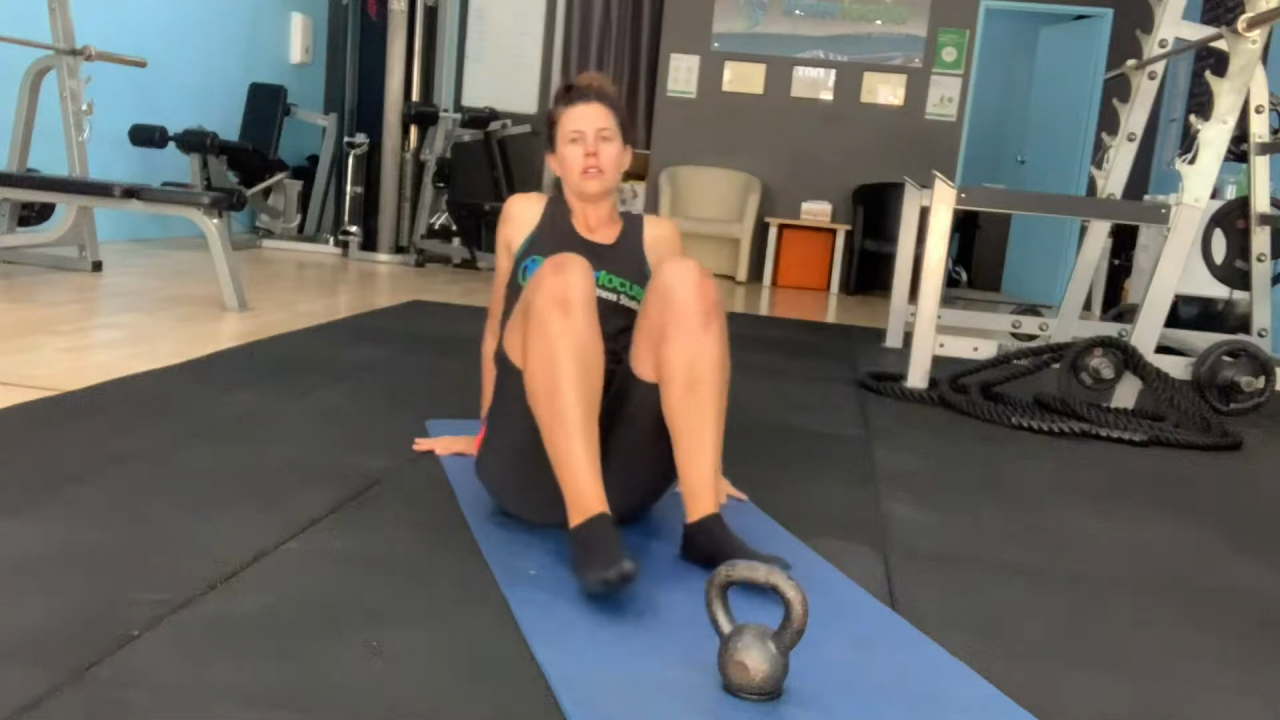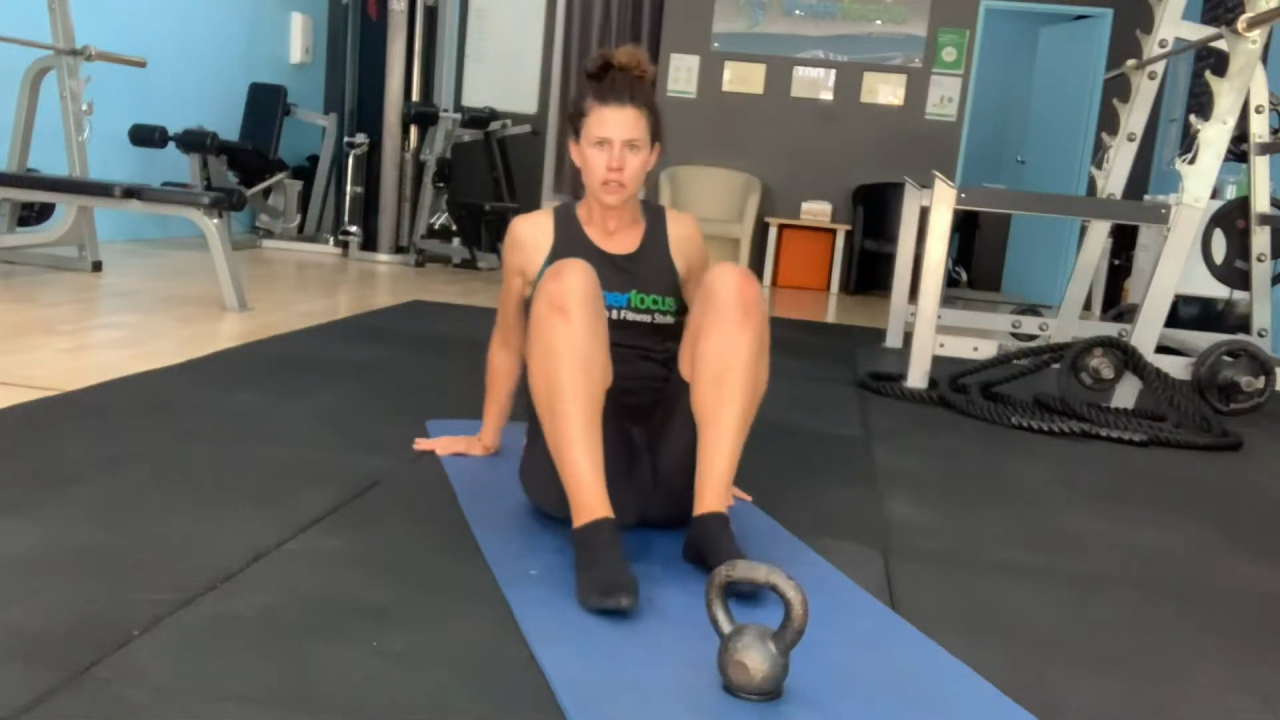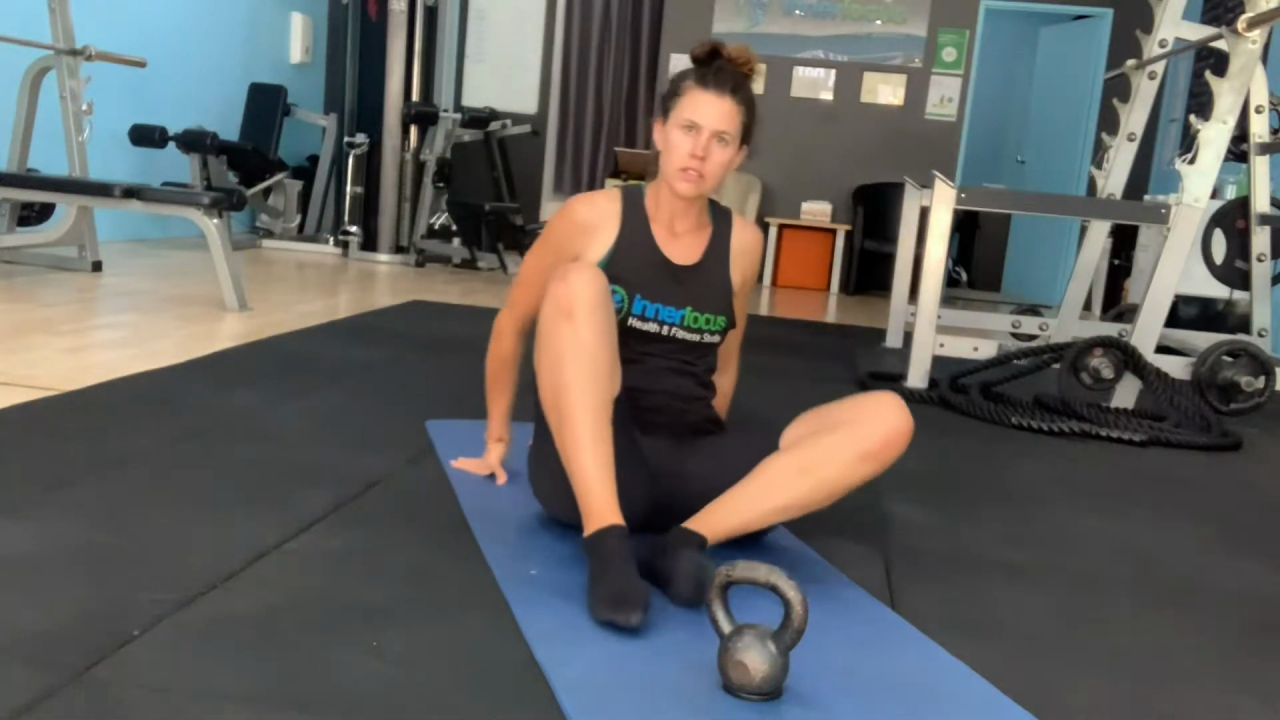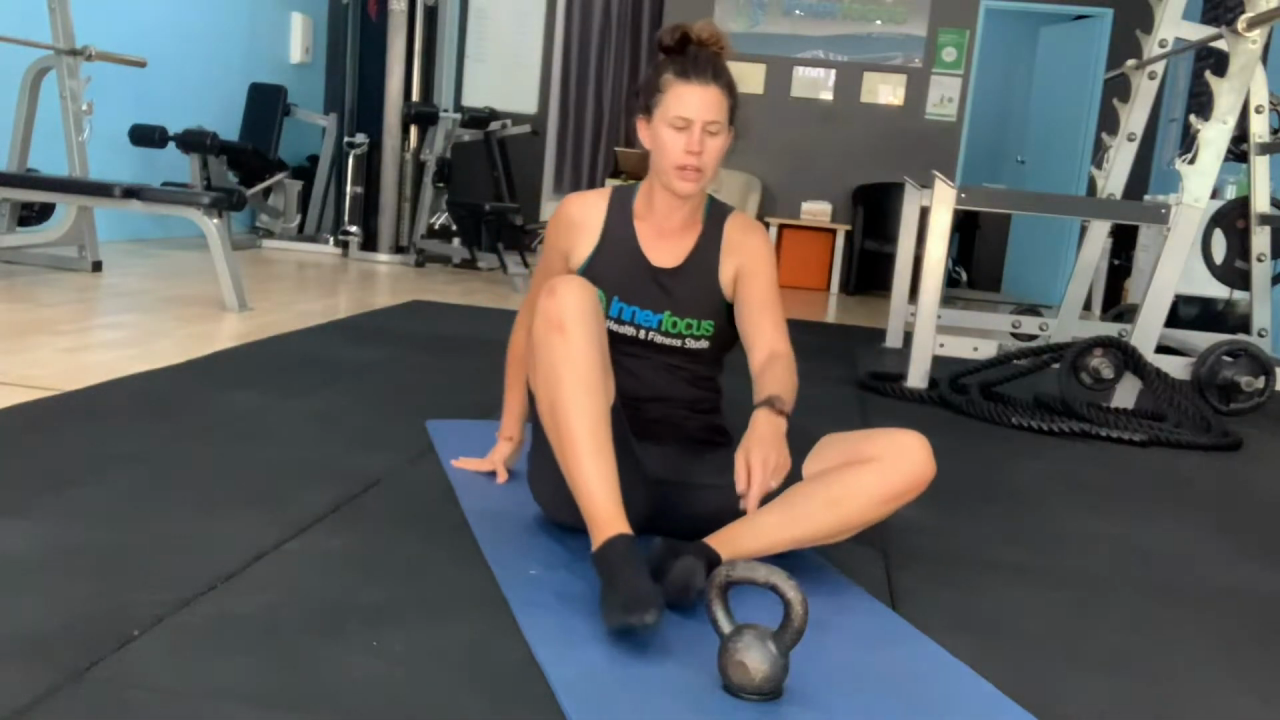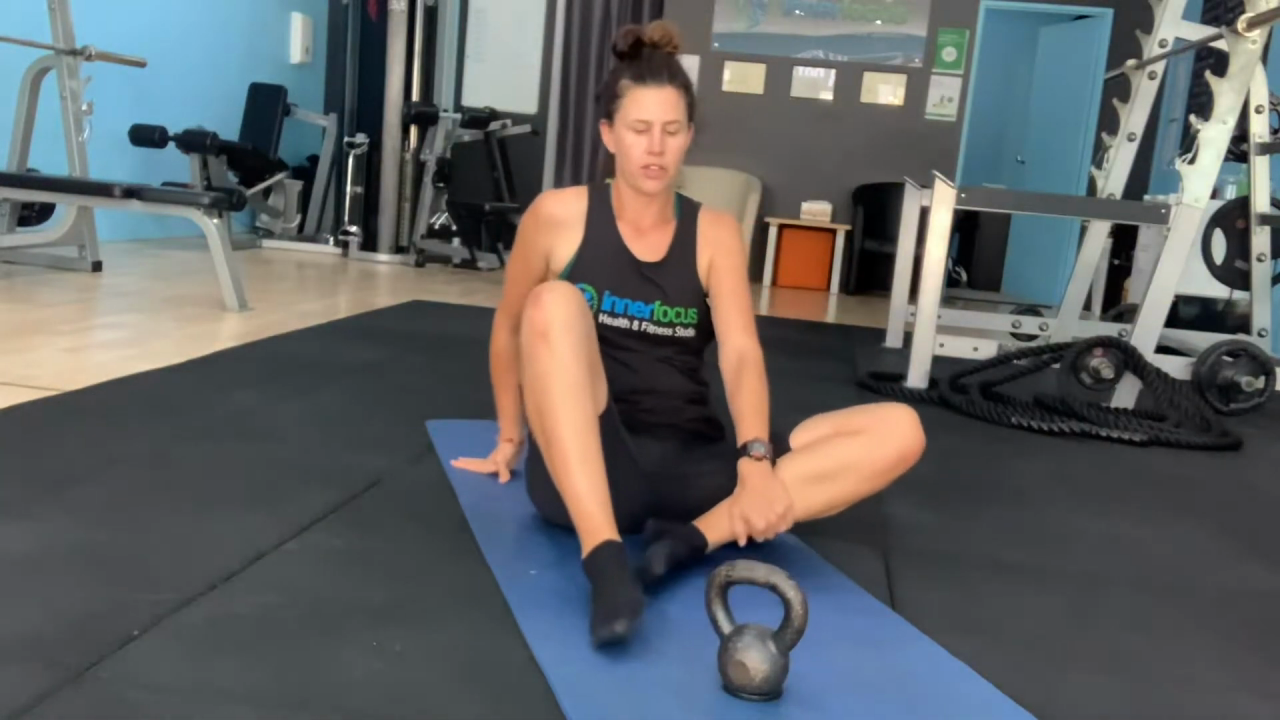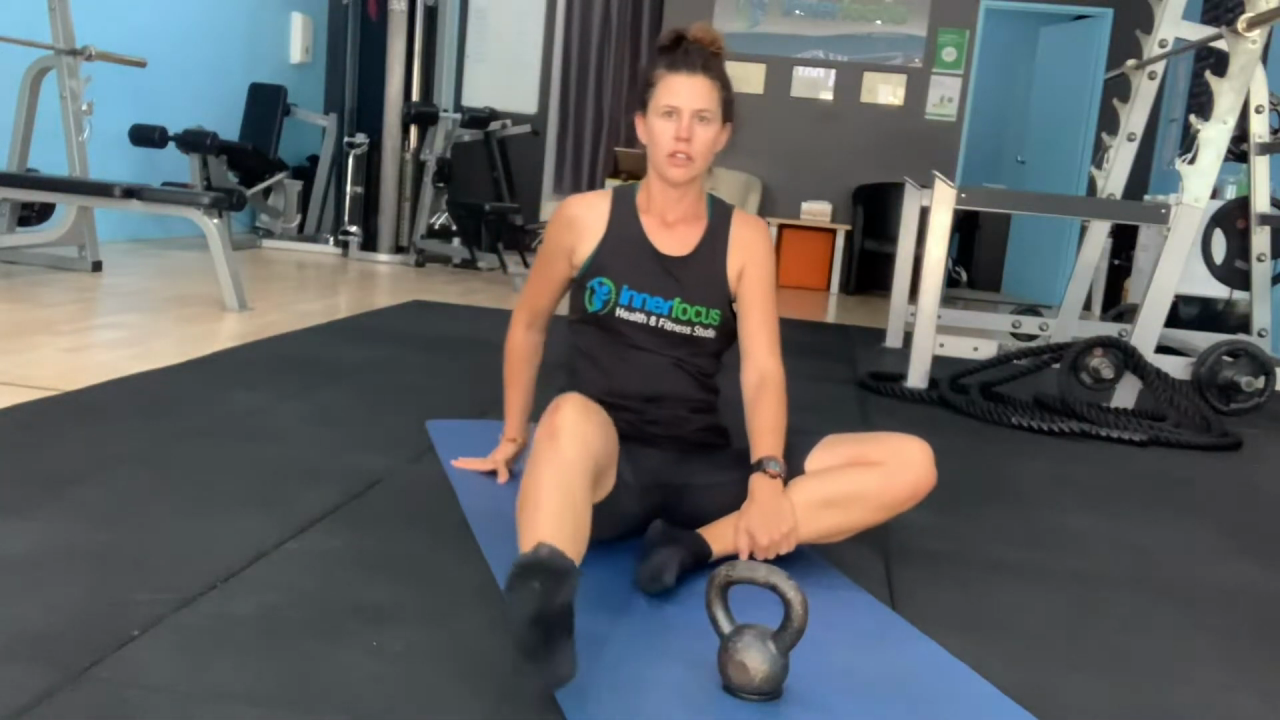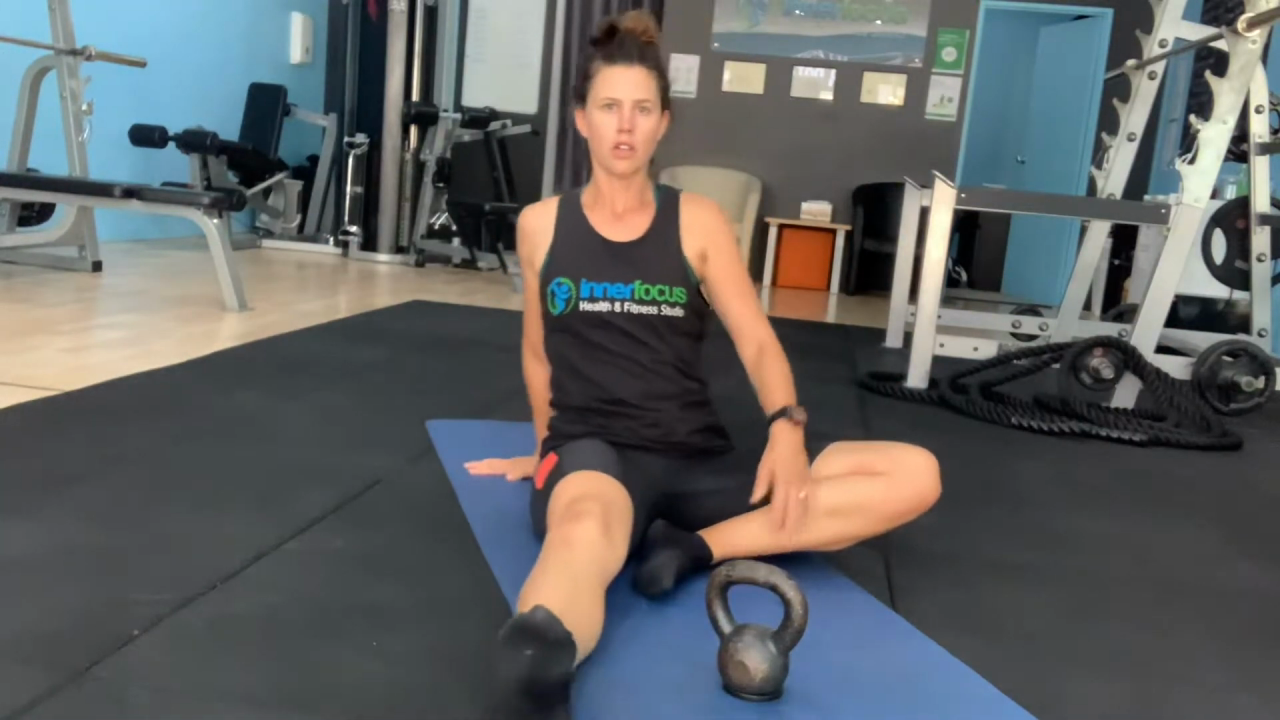
dt=0.7s
person 1, frame 1
left shoulder: (657, 236)
right shoulder: (524, 215)
left elbow: (693, 344)
left wrist: (707, 467)
right wrist: (486, 433)
left hip: (628, 468)
right hip: (533, 464)
left knee: (686, 280)
right knee: (565, 275)
left ankle: (704, 523)
right ankle: (589, 526)
person 1, frame 2
left shoulder: (681, 235)
right shoulder: (533, 234)
right elbow: (508, 345)
left wrist: (710, 458)
right wrist: (488, 436)
left hip: (669, 467)
right hip: (574, 464)
left knee: (732, 283)
right knee: (570, 280)
left ankle: (710, 522)
right ankle: (593, 530)
person 1, frame 3
left shoulder: (743, 242)
right shoulder: (594, 217)
right elbow: (512, 324)
right wrist: (497, 440)
left hip: (690, 466)
right hip: (587, 466)
left knee: (889, 417)
right knee: (580, 281)
left ankle: (690, 538)
right ankle: (606, 539)
person 1, frame 4
left shoulder: (742, 240)
right shoulder: (582, 216)
left elbow: (773, 352)
right elbow: (530, 325)
left wrist: (768, 417)
right wrist: (509, 438)
left hip: (697, 475)
right hip: (589, 471)
left knee: (909, 459)
right knee: (568, 297)
left ankle: (706, 553)
right ankle: (614, 550)
person 1, frame 5
left shoulder: (715, 232)
right shoulder: (559, 215)
left elbow: (741, 354)
right elbow: (509, 328)
left wrist: (756, 464)
right wrist: (510, 439)
left hip: (689, 466)
right hip: (583, 470)
left knee: (899, 431)
right knee: (555, 301)
left ankle: (695, 534)
right ankle: (604, 556)
person 1, frame 6
left shoulder: (746, 237)
right shoulder: (585, 217)
left elbow: (763, 371)
right elbow: (528, 323)
left wrist: (767, 480)
right wrist: (512, 438)
left hip: (697, 464)
right hip: (606, 459)
left knee: (910, 464)
right knee: (574, 418)
left ankle: (701, 542)
right ankle: (545, 598)
person 1, frame 7
left shoulder: (697, 218)
right shoulder: (541, 223)
left elbow: (756, 337)
left wrist: (784, 426)
right wrist: (548, 449)
left hip: (698, 454)
right hip: (593, 447)
left knee: (914, 475)
right knee: (586, 528)
left ankle: (700, 546)
